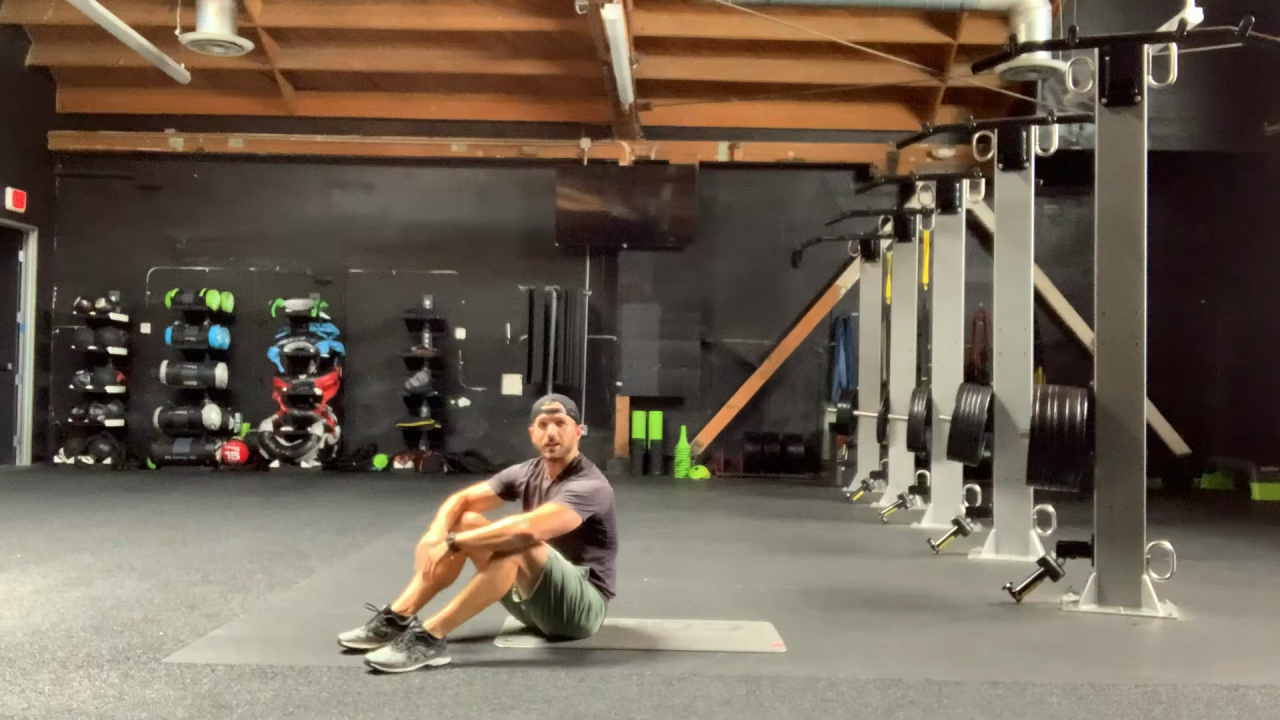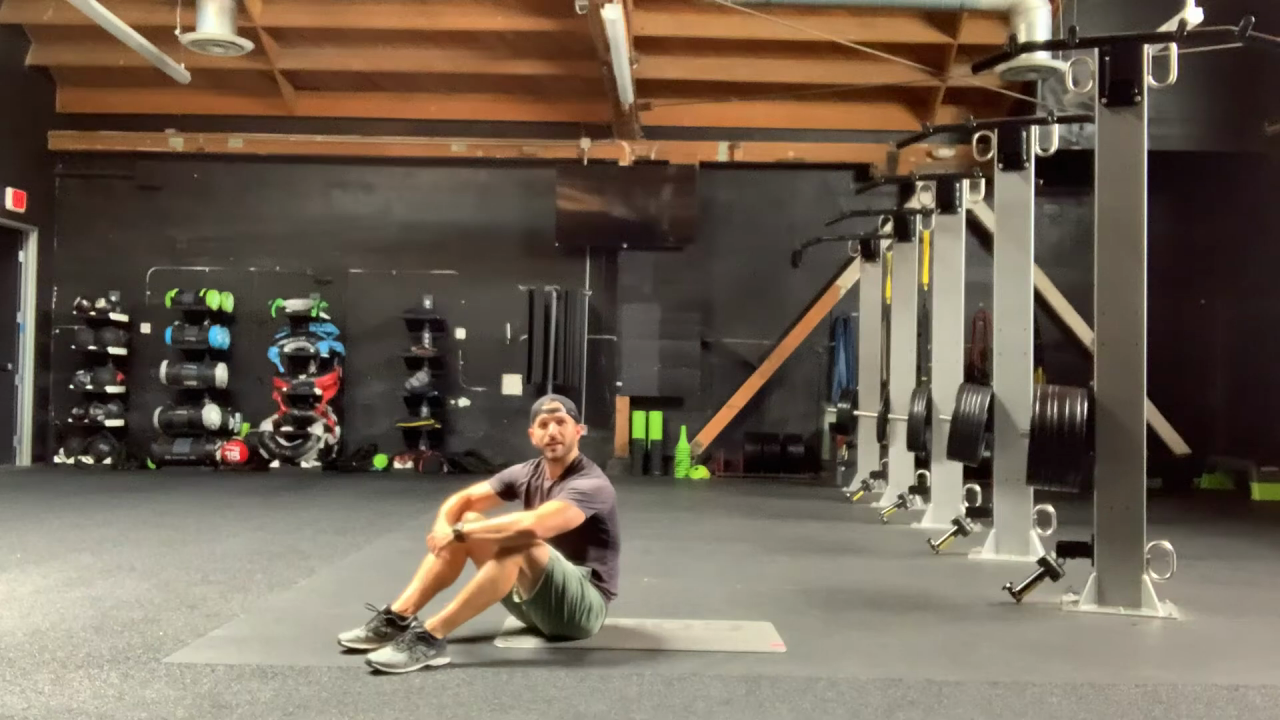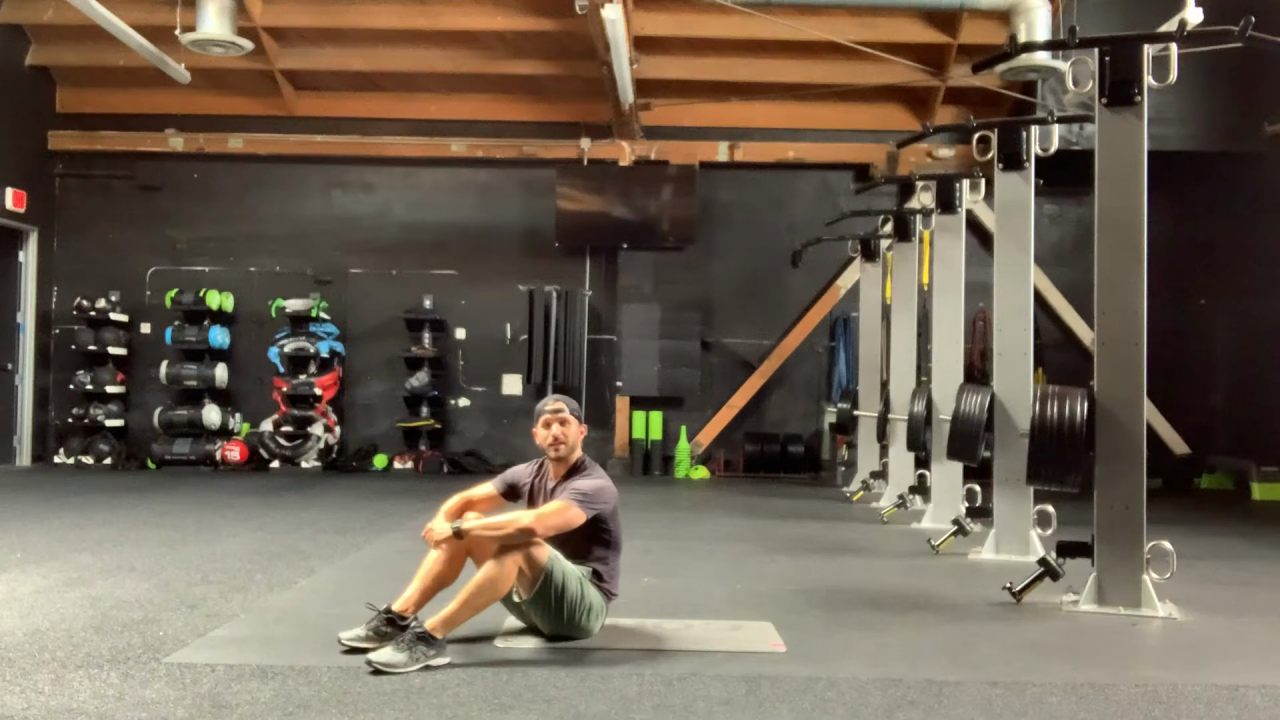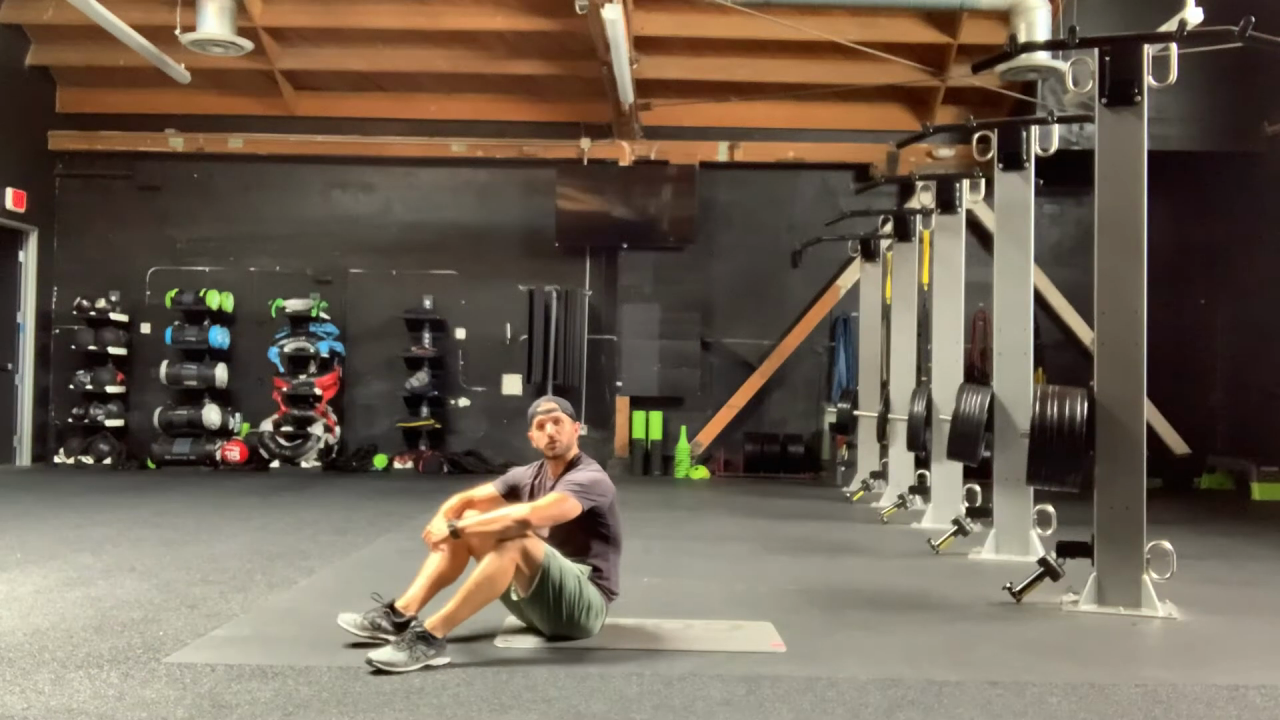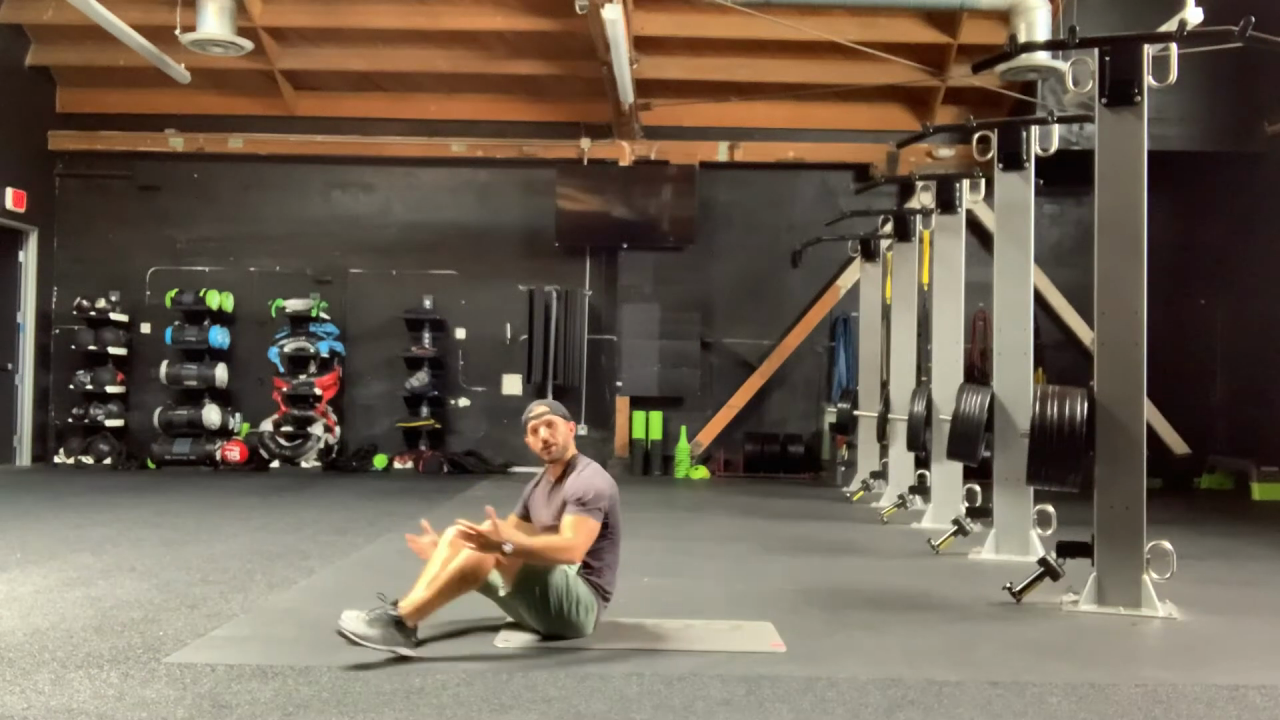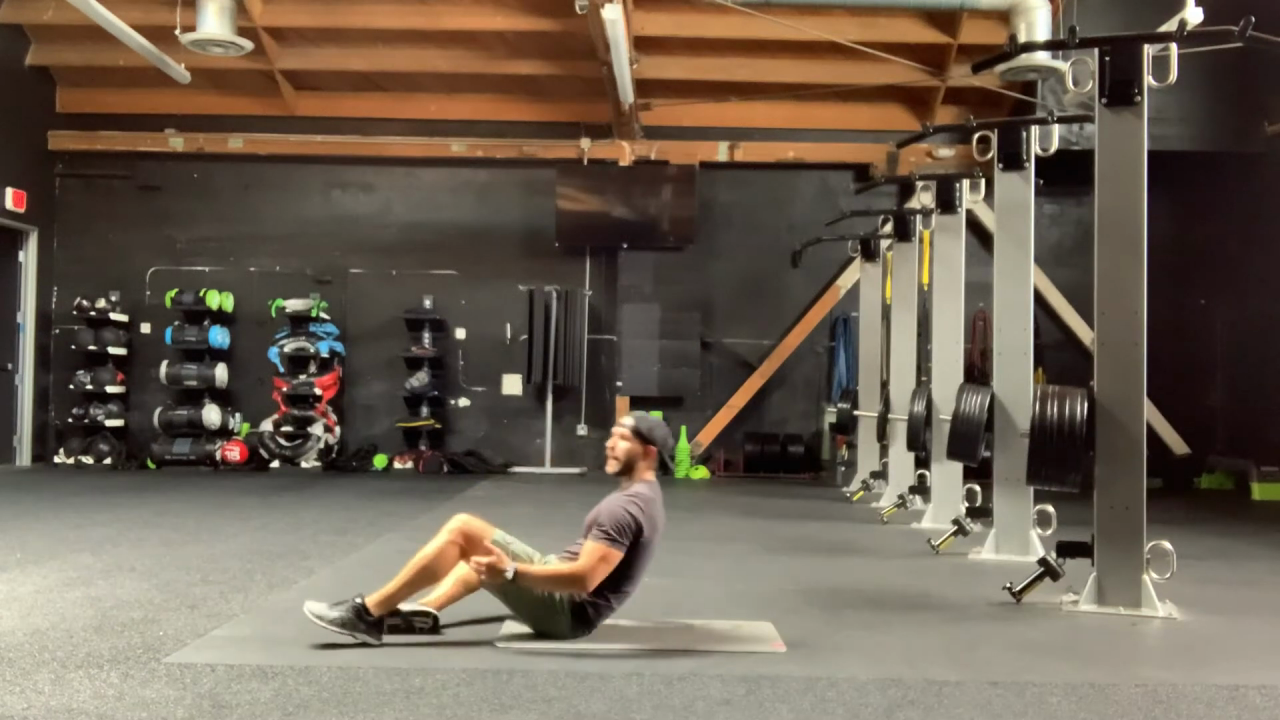
dt=0.5s
person 1, frame 1
left shoulder: (589, 486)
right shoulder: (526, 473)
left elbow: (527, 528)
right elbow: (462, 499)
left wrist: (452, 543)
right wrist: (437, 533)
left hip: (581, 605)
right hip: (534, 596)
left knee: (518, 545)
right knee: (467, 521)
left ankle: (430, 637)
right ankle: (396, 619)
person 1, frame 2
left shoulder: (591, 485)
right shoulder: (527, 473)
left elbow: (531, 525)
right elbow: (462, 499)
left wrist: (458, 533)
right wrist: (443, 528)
left hip: (582, 606)
right hip: (534, 595)
left knee: (519, 544)
right knee: (467, 522)
left ankle: (431, 636)
right ankle: (397, 619)
person 1, frame 3
left shoulder: (594, 486)
right shoulder: (530, 474)
left elbow: (531, 524)
right elbow: (465, 500)
left wrist: (456, 529)
right wrist: (441, 523)
left hip: (582, 605)
right hip: (534, 595)
left knee: (519, 543)
right knee: (468, 524)
left ankle: (430, 637)
right ankle: (397, 618)
person 1, frame 4
left shoulder: (589, 480)
right shoulder: (530, 476)
left elbow: (527, 516)
right elbow: (466, 500)
left wrist: (454, 528)
right wrist: (440, 522)
left hip: (582, 605)
right hip: (538, 595)
left knee: (515, 540)
right knee: (468, 522)
left ankle: (431, 636)
right ankle: (400, 615)
person 1, frame 5
left shoulder: (591, 483)
right shoulder: (539, 485)
left elbow: (569, 549)
right elbow: (498, 534)
left wrist: (504, 544)
right wrist: (442, 546)
left hip: (576, 605)
right hip: (536, 600)
left knee: (498, 544)
right knee: (460, 535)
left ankle: (403, 625)
right ankle: (403, 612)
person 1, frame 6
left shoulder: (627, 506)
right shoulder: (641, 498)
left elbow: (584, 578)
left wrist: (510, 571)
left hip: (566, 610)
right hip: (566, 604)
left knee: (461, 529)
right knee: (483, 549)
left ankle: (369, 615)
right ankle: (424, 612)
